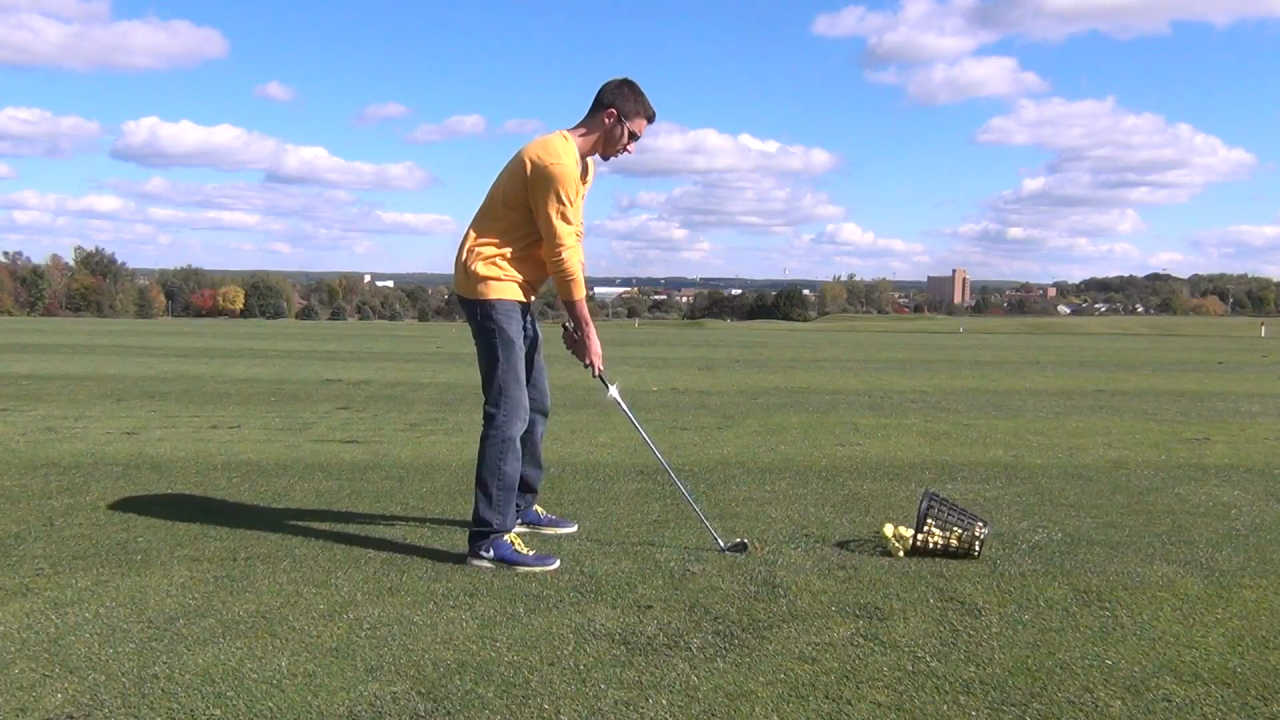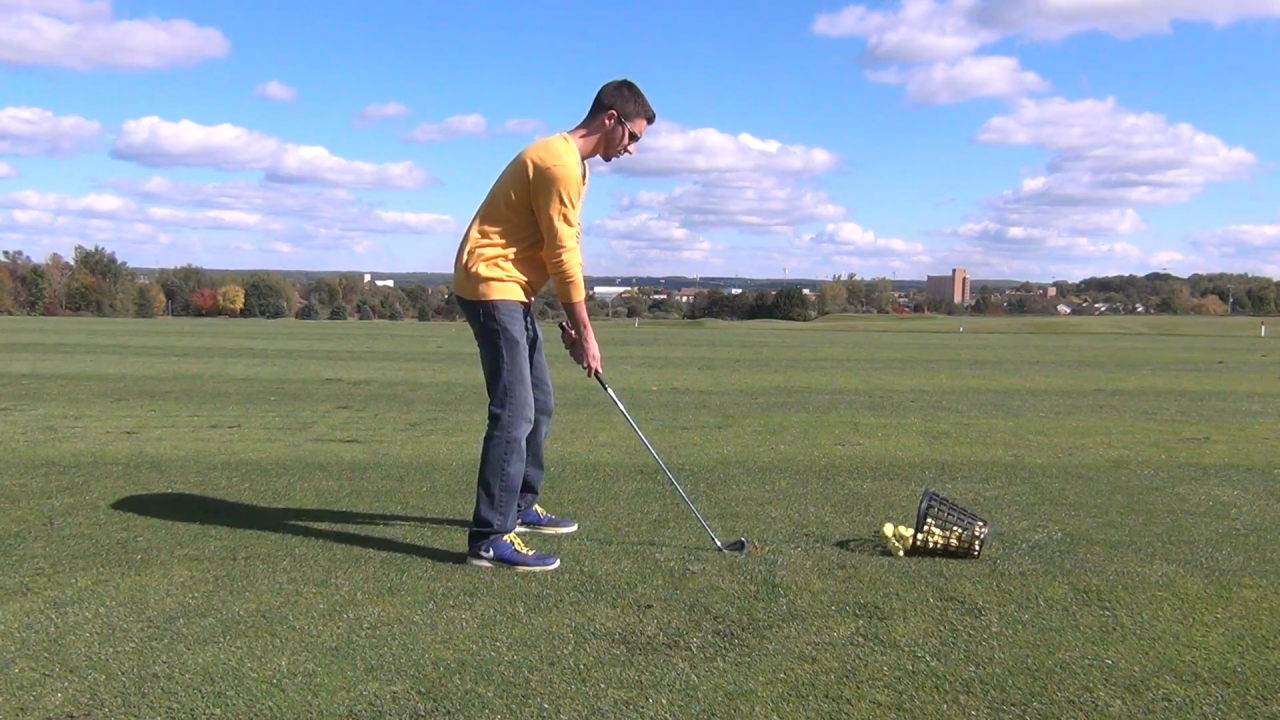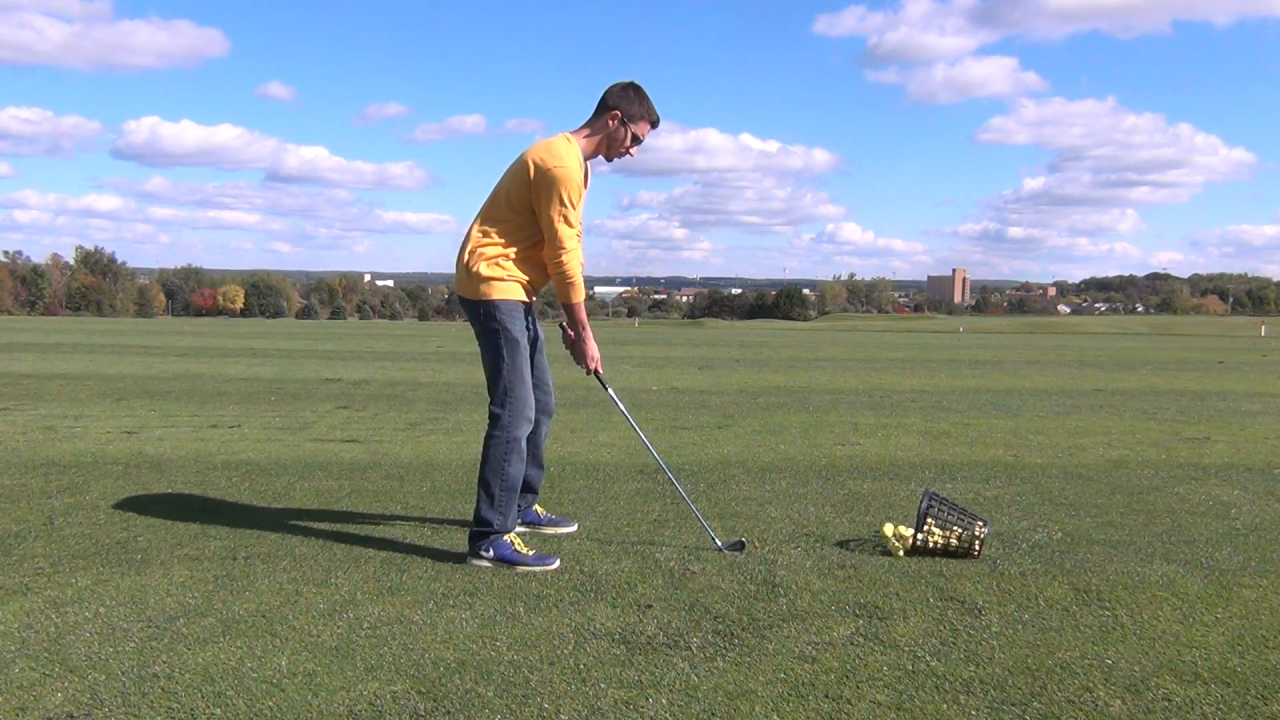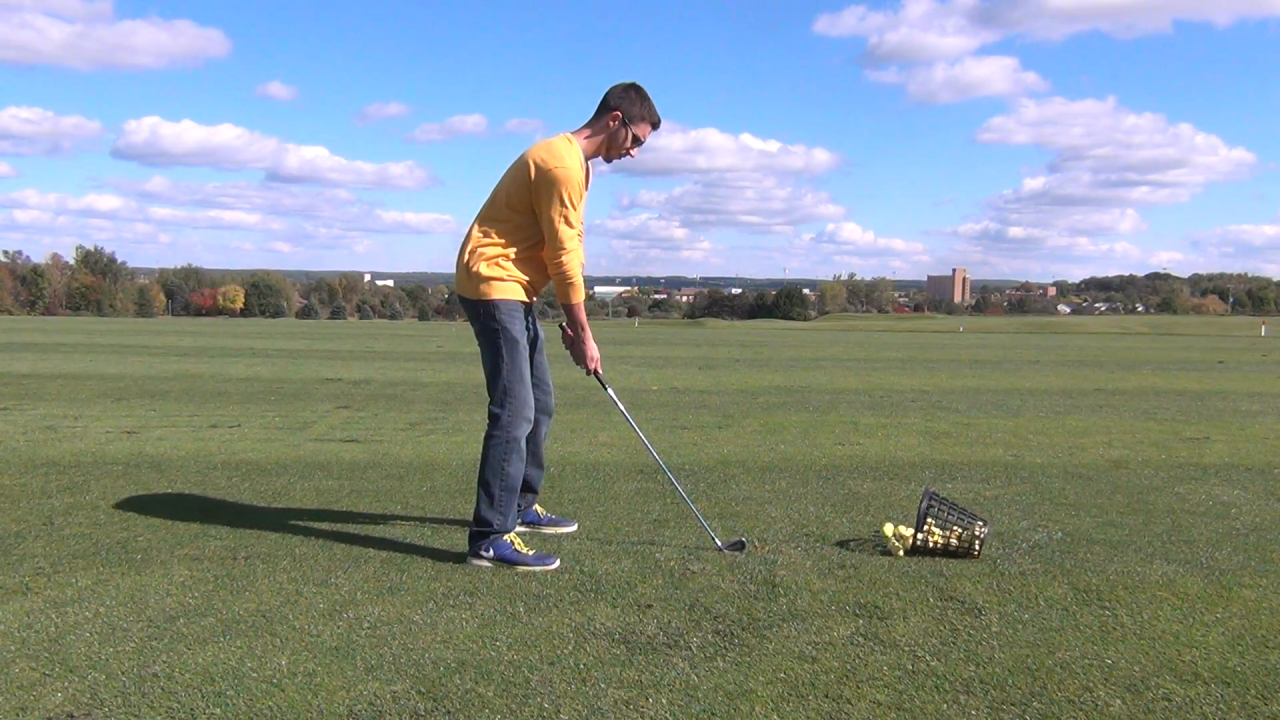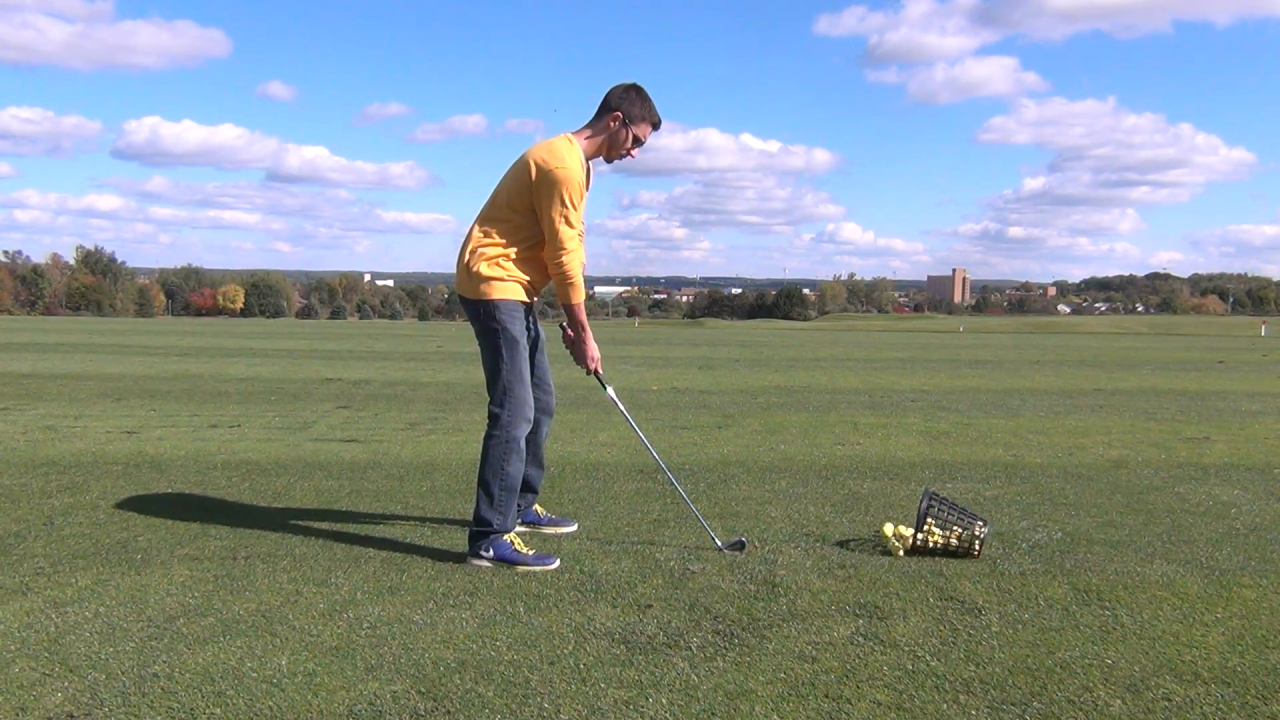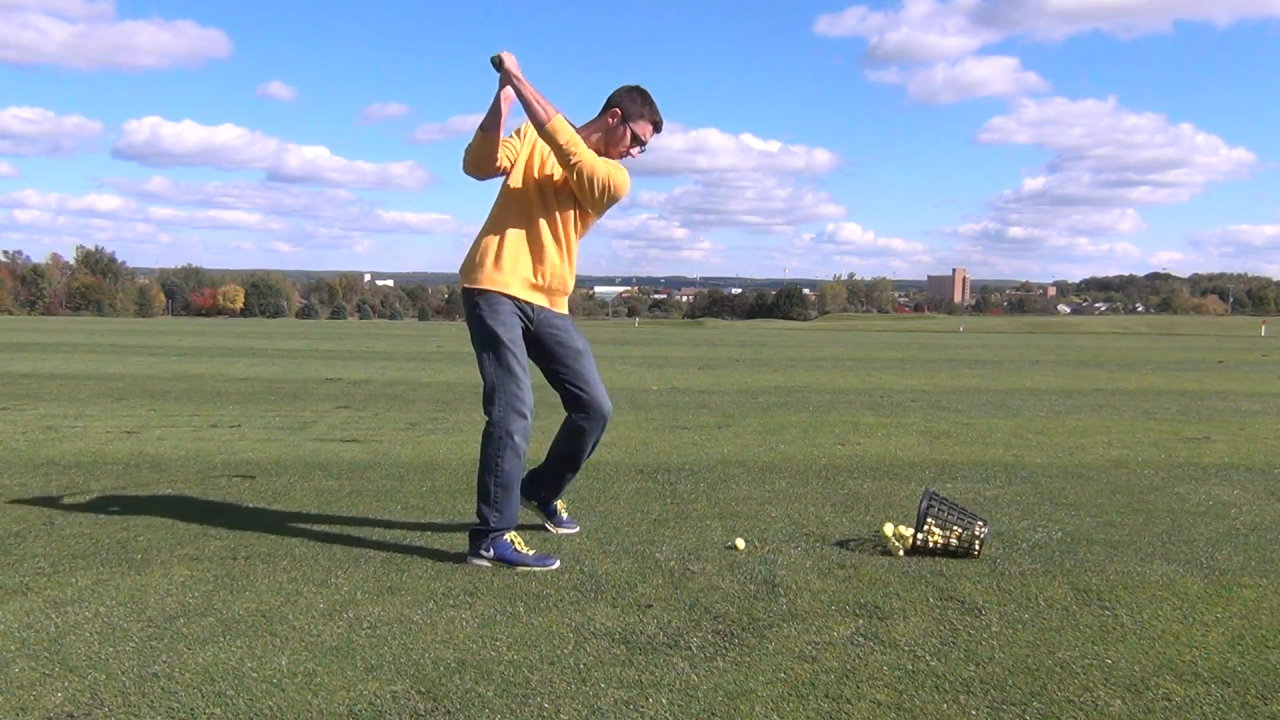
dt=0.7s
person 1, frame 1
left shoulder: (582, 164)
right shoulder: (556, 160)
left elbow: (571, 246)
right elbow: (560, 254)
left wrist: (577, 324)
right wrist: (587, 331)
left hip: (513, 289)
right hip: (491, 285)
left knee: (535, 404)
right knee: (510, 411)
left ankle: (519, 507)
right ankle: (490, 537)
person 1, frame 2
left shoulder: (574, 163)
right shoulder: (559, 162)
left elbow: (565, 251)
right elbow: (562, 256)
left wrist: (574, 324)
right wrist: (585, 333)
left hip: (511, 289)
right hip: (492, 285)
left knee: (538, 404)
right knee: (514, 412)
left ankle: (520, 506)
right ankle: (490, 538)
person 1, frame 3
left shoulder: (575, 162)
right shoulder: (560, 163)
left elbow: (568, 249)
right elbow: (562, 256)
left wrist: (575, 325)
right wrist: (583, 333)
left hip: (512, 289)
right hip: (494, 285)
left knee: (538, 404)
right knee: (515, 412)
left ankle: (520, 506)
right ankle: (490, 537)
person 1, frame 4
left shoulder: (575, 161)
right shoulder: (561, 164)
left elbow: (569, 248)
right elbow: (562, 256)
left wrist: (575, 324)
right wrist: (582, 333)
left hip: (513, 289)
right hip: (494, 285)
left knee: (538, 404)
right knee: (514, 411)
left ankle: (520, 506)
right ankle: (490, 537)
person 1, frame 5
left shoulder: (579, 164)
right shoulder: (562, 164)
left elbow: (574, 249)
right elbow: (562, 257)
left wrist: (576, 323)
right wrist: (583, 333)
left hip: (516, 288)
right hip: (494, 284)
left knee: (540, 403)
right knee: (514, 411)
left ankle: (520, 505)
right ankle: (490, 537)
person 1, frame 6
left shoulder: (615, 181)
right shoulder: (532, 137)
left elbow: (566, 147)
right elbow: (476, 165)
left wrist: (520, 83)
right wrist: (502, 99)
left hip: (549, 303)
right hip: (493, 289)
left knee: (595, 407)
right knee: (513, 410)
left ankle: (542, 490)
right ankle: (492, 536)
